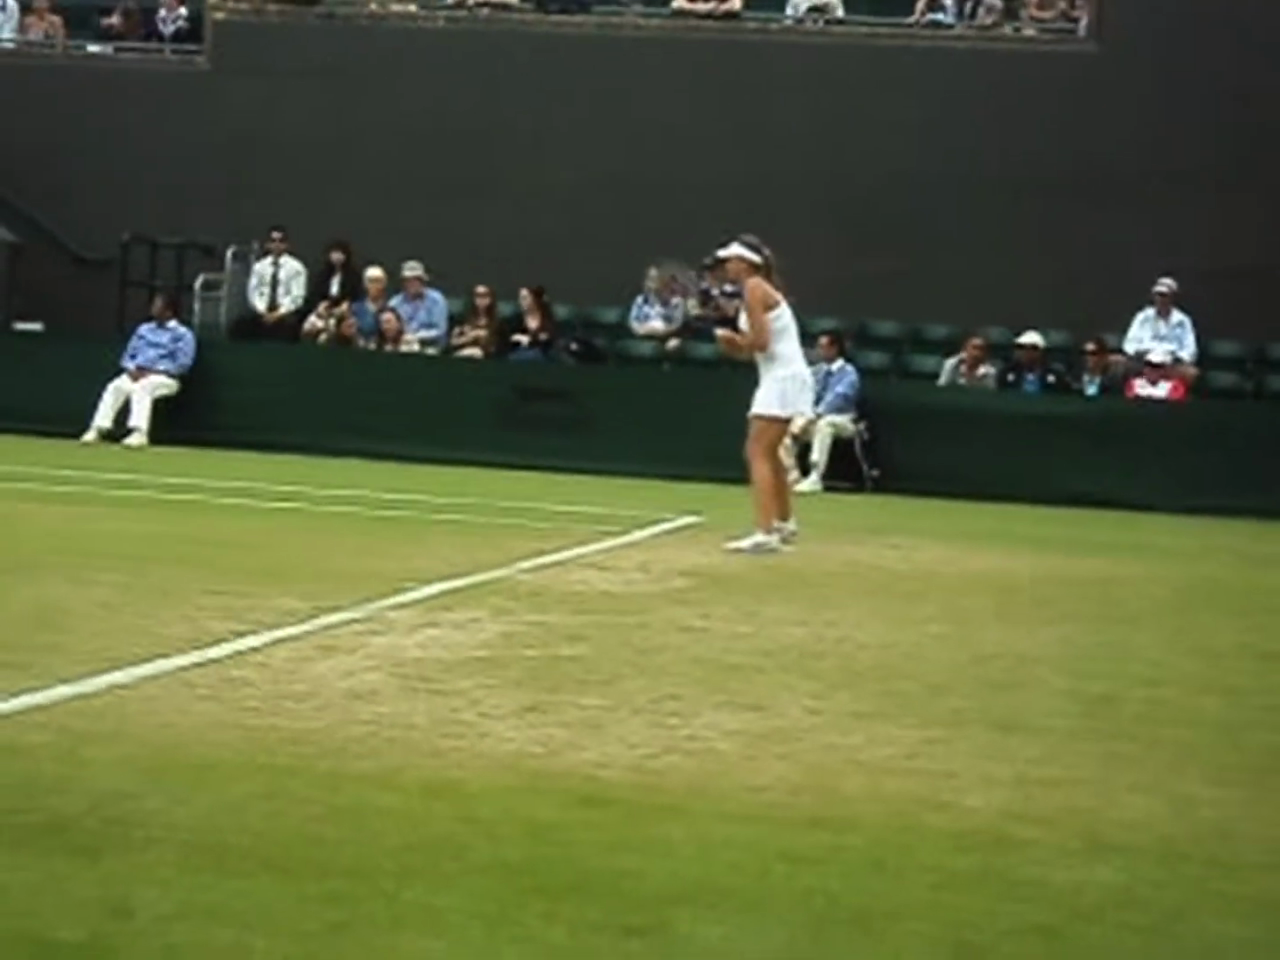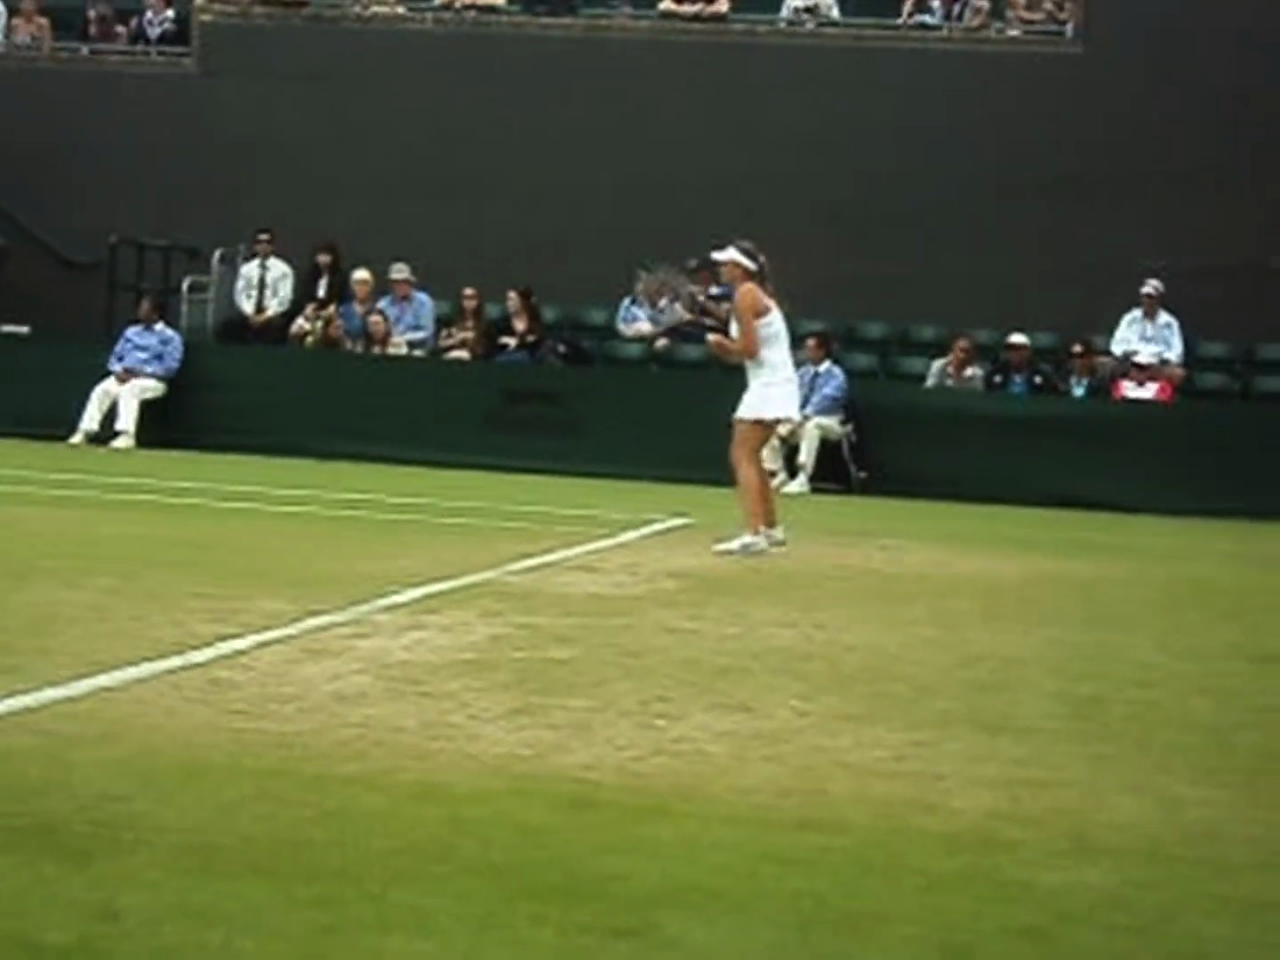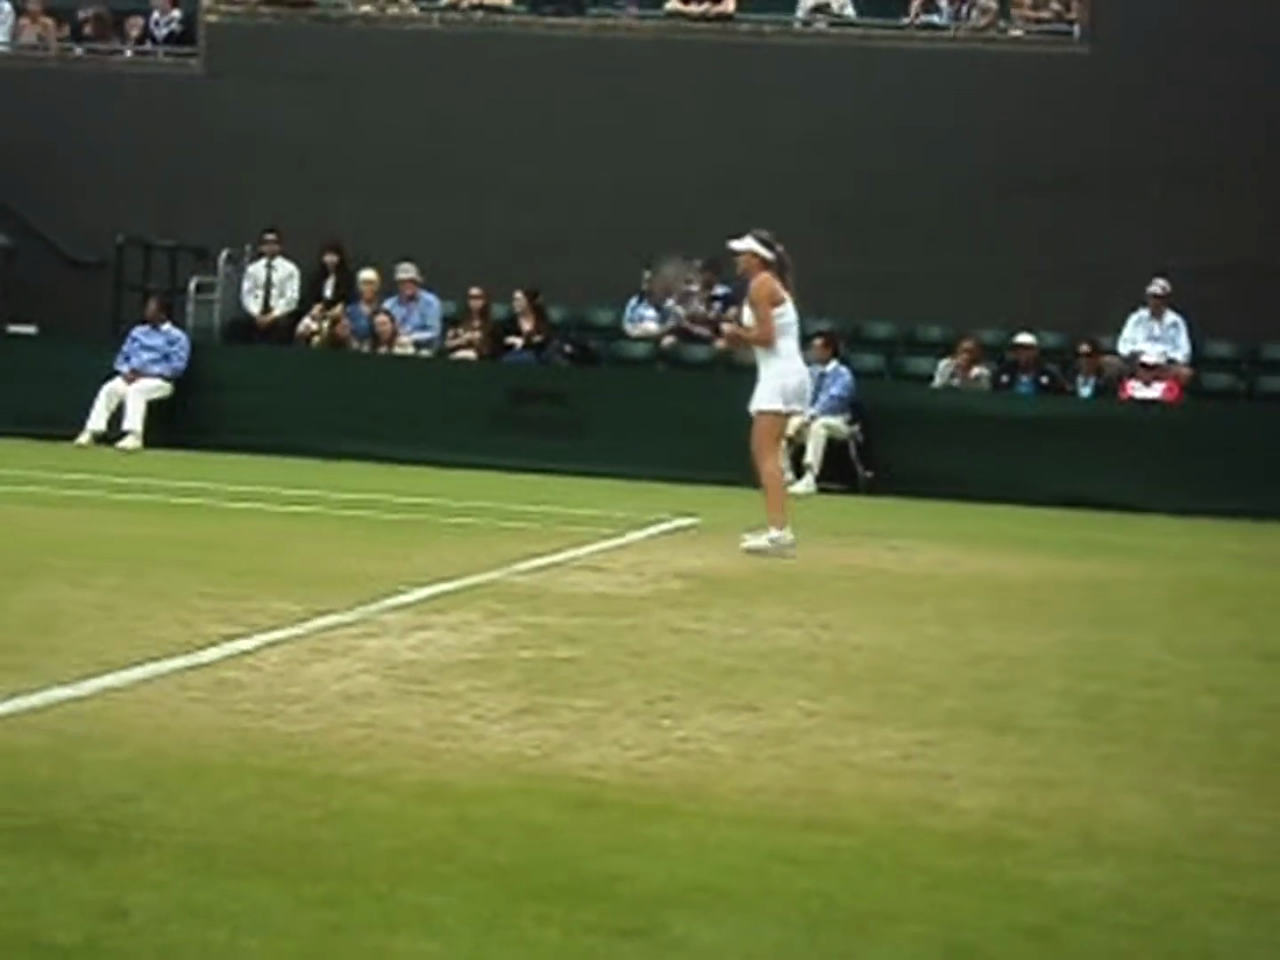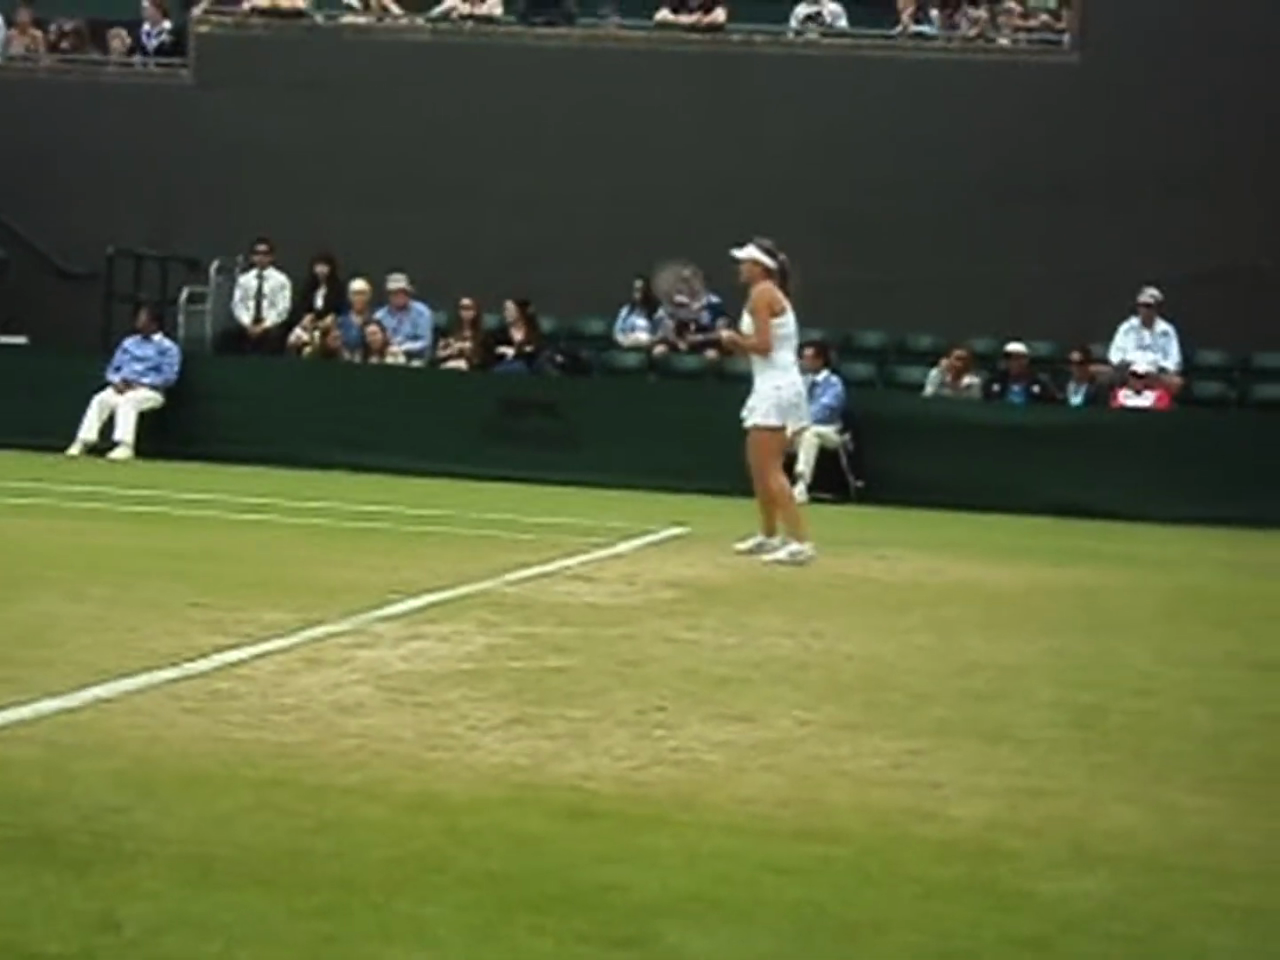
dt=0.2s
person 1, frame 1
left shoulder: (753, 288)
right shoulder: (763, 289)
left elbow: (760, 341)
left wrist: (730, 338)
right wrist: (736, 344)
left hip: (783, 380)
right hip: (785, 378)
left knee: (756, 453)
right knee: (767, 453)
left ankle: (765, 534)
right ankle: (784, 522)
person 1, frame 2
left shoulder: (744, 295)
right shoulder: (756, 296)
left elbow: (750, 348)
left wrist: (722, 343)
right wrist: (726, 348)
left hip: (770, 386)
right hip: (771, 384)
left knee: (741, 457)
right knee: (748, 458)
left ankle: (753, 535)
right ankle: (770, 528)
person 1, frame 3
left shoulder: (760, 283)
right shoulder: (770, 285)
left elbow: (766, 336)
left wrist: (736, 332)
right wrist: (740, 337)
left hip: (780, 377)
right hip: (779, 376)
left knee: (765, 452)
right knee: (764, 453)
left ankle: (780, 530)
right ankle: (778, 528)
person 1, frame 4
left shoulder: (761, 293)
right shoulder: (772, 295)
left elbow: (763, 345)
left wrist: (734, 338)
right wrist: (738, 343)
left hip: (775, 389)
right hip: (776, 388)
left knee: (769, 468)
right knee: (759, 464)
left ankle: (800, 542)
right ankle: (768, 536)
